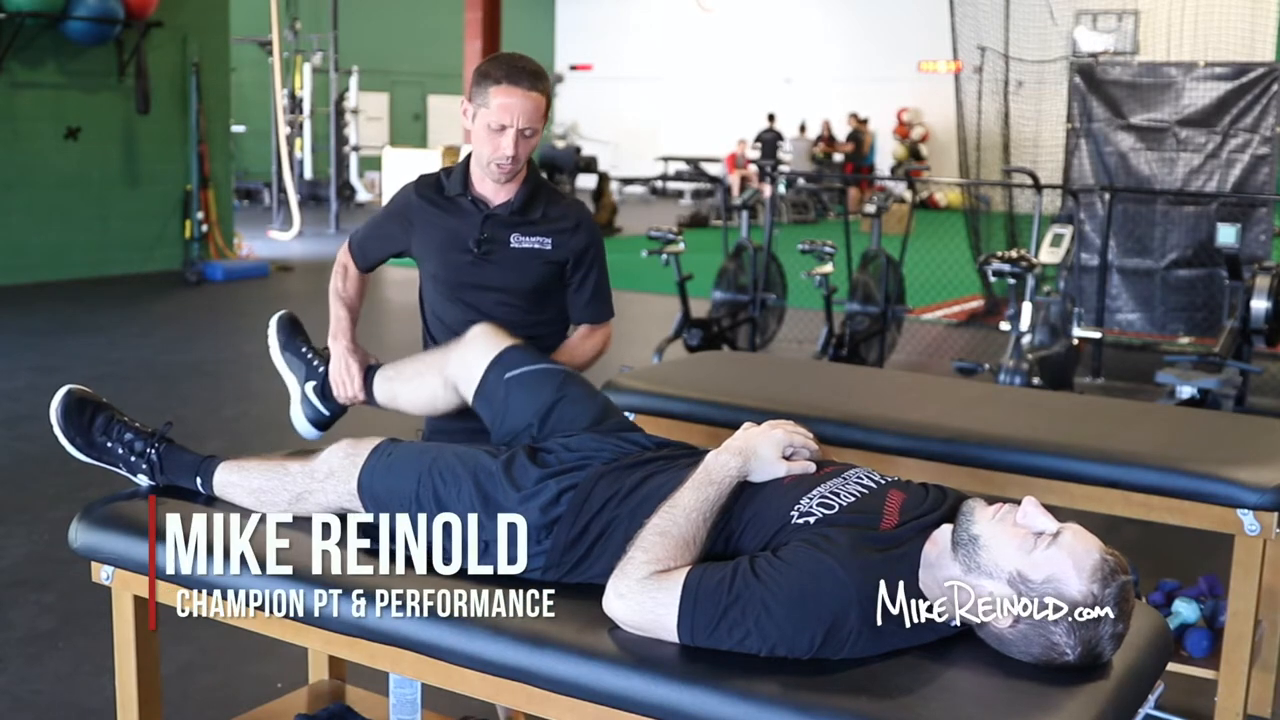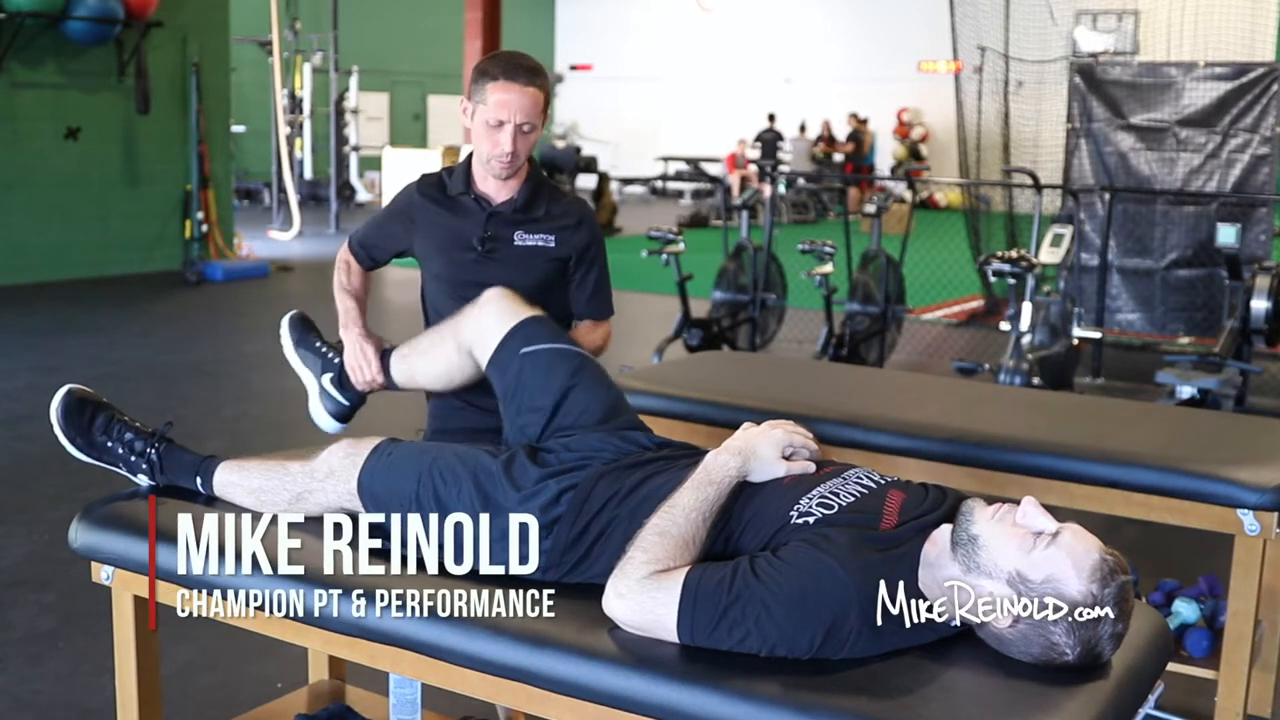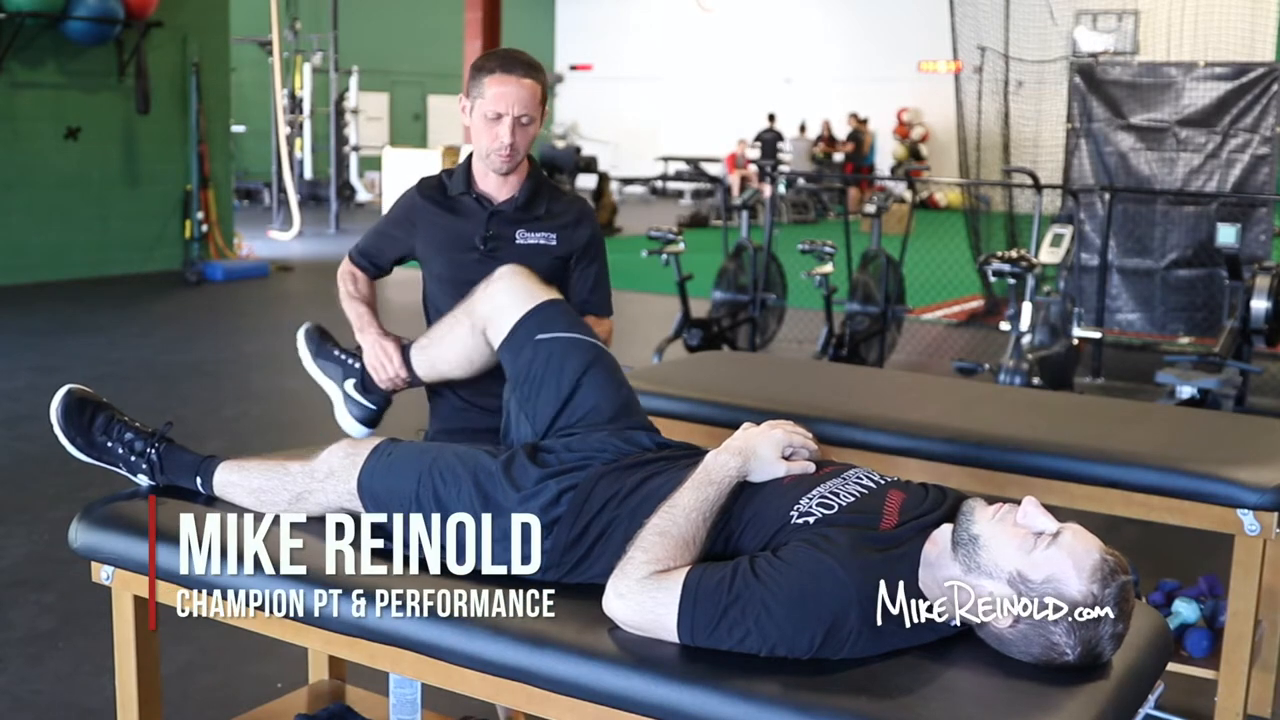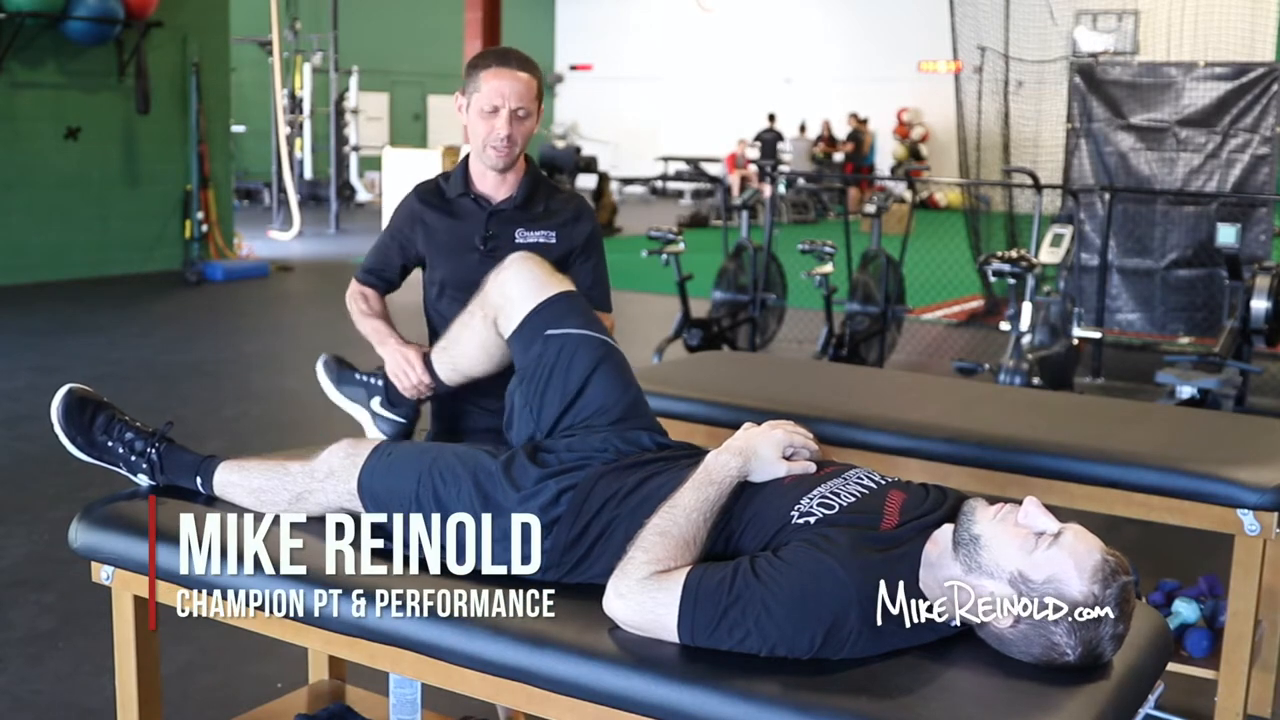
dt=0.1s
person 1, frame 1
left shoulder: (837, 598)
right shoulder: (945, 515)
left elbow: (634, 599)
left wrist: (732, 458)
right wrist: (779, 455)
left hip: (567, 510)
right hip: (639, 451)
left knee: (343, 470)
right knee: (477, 342)
left ankle: (170, 467)
right ankle: (340, 387)
person 1, frame 2
left shoulder: (838, 598)
right shoulder: (942, 518)
left elbow: (635, 598)
left wrist: (730, 458)
right wrist: (788, 452)
left hip: (569, 511)
right hip: (637, 452)
left knee: (341, 471)
right knee: (493, 308)
left ankle: (172, 468)
right ankle: (357, 380)
person 1, frame 3
left shoulder: (836, 597)
right shoulder: (937, 516)
left elbow: (633, 598)
left wrist: (731, 457)
right wrist: (786, 449)
left hip: (568, 507)
right hip: (639, 450)
left knee: (341, 470)
right knee: (506, 286)
left ankle: (173, 468)
right ankle: (373, 377)
person 1, frame 4
left shoulder: (838, 597)
right shoulder: (947, 517)
left elbow: (634, 596)
left wrist: (733, 456)
right wrist: (790, 452)
left hip: (569, 508)
right hip: (635, 452)
left knee: (338, 467)
right knee: (516, 272)
left ankle: (175, 467)
person 2, frame 1
left shoulder: (570, 222)
right shoulder: (422, 201)
left elbow: (595, 329)
right elbow: (350, 260)
right wrist: (341, 341)
right hip: (449, 420)
person 2, frame 2
left shoulder: (573, 219)
right shoulder: (424, 201)
left elbow: (596, 327)
right elbow: (351, 258)
right wrist: (354, 333)
right hip: (453, 423)
person 2, frame 3
left shoulder: (573, 217)
right shoulder: (426, 203)
left elbow: (599, 324)
right elbow: (355, 270)
right wrist: (370, 336)
right hip: (455, 423)
person 2, frame 4
left shoulder: (572, 215)
right shoulder: (424, 207)
left elbow: (597, 322)
right elbow: (363, 292)
right wrist: (393, 346)
right hip: (457, 422)
